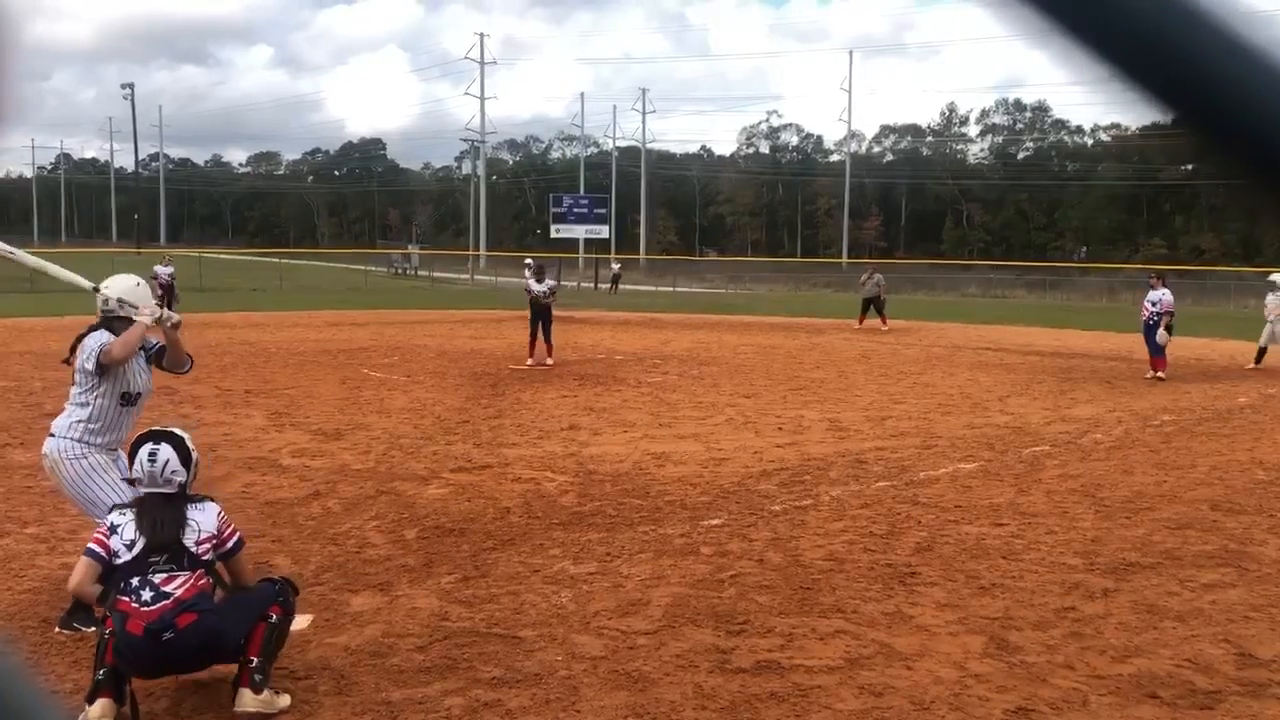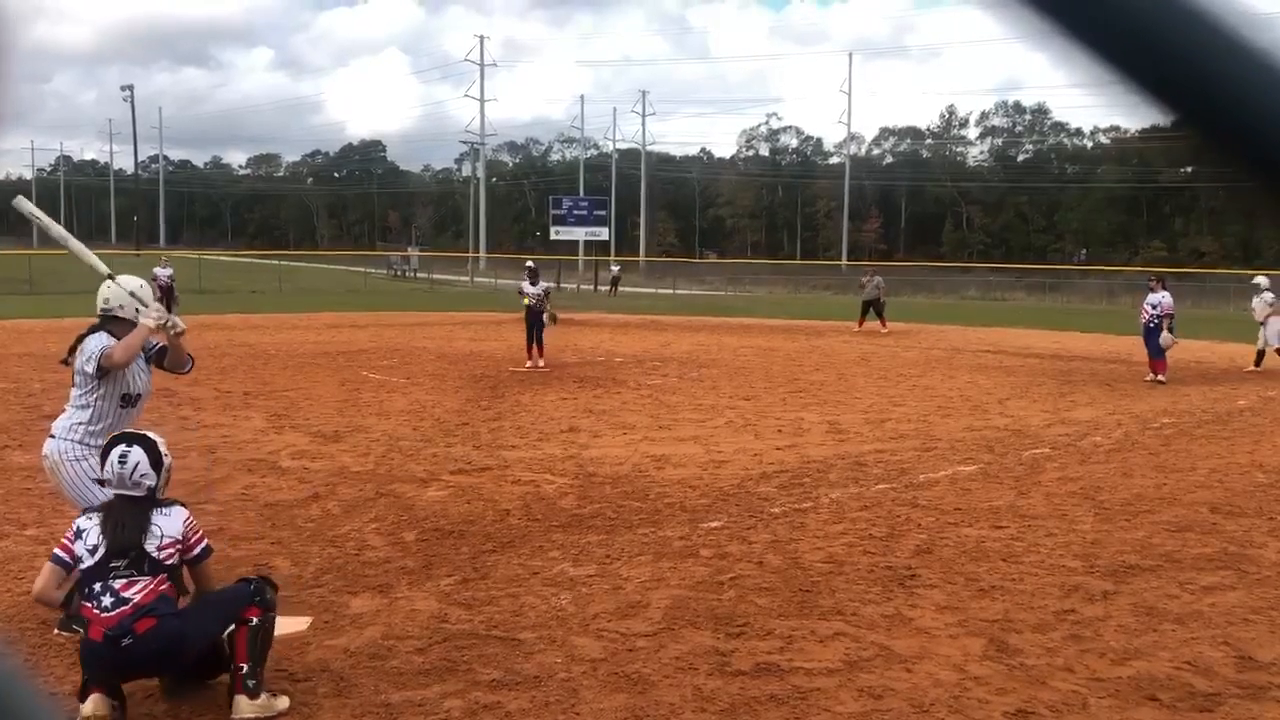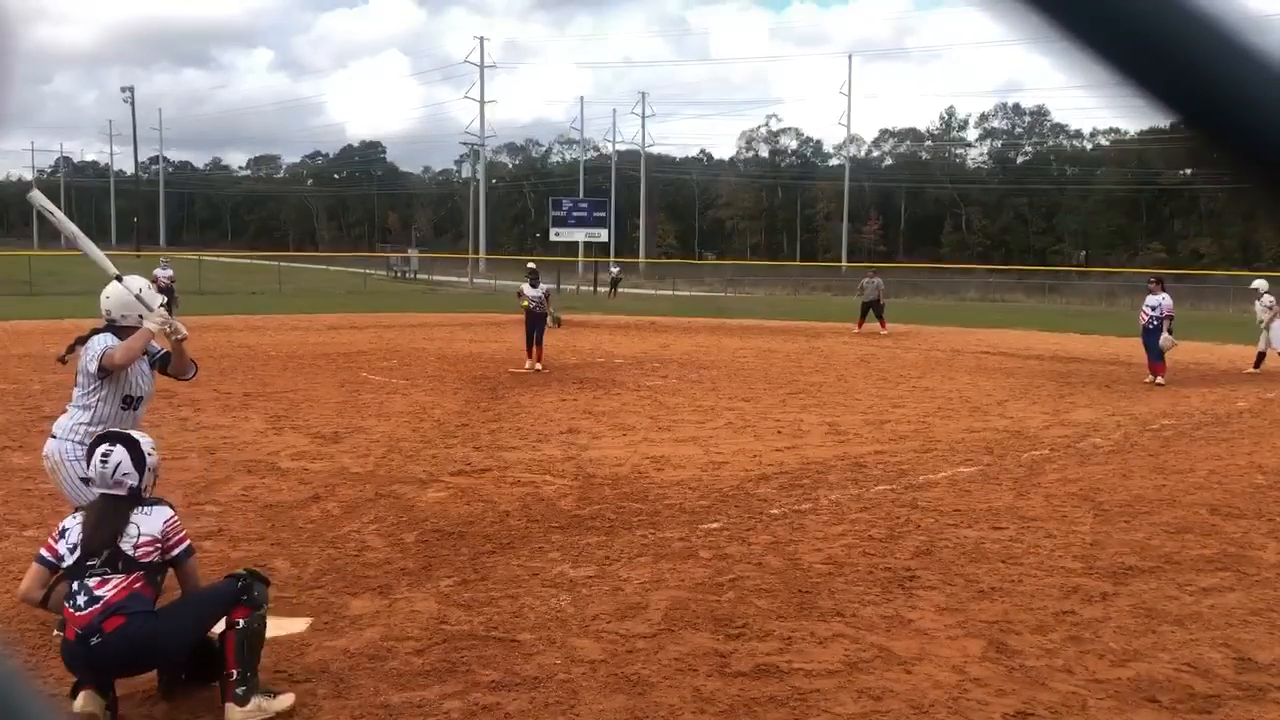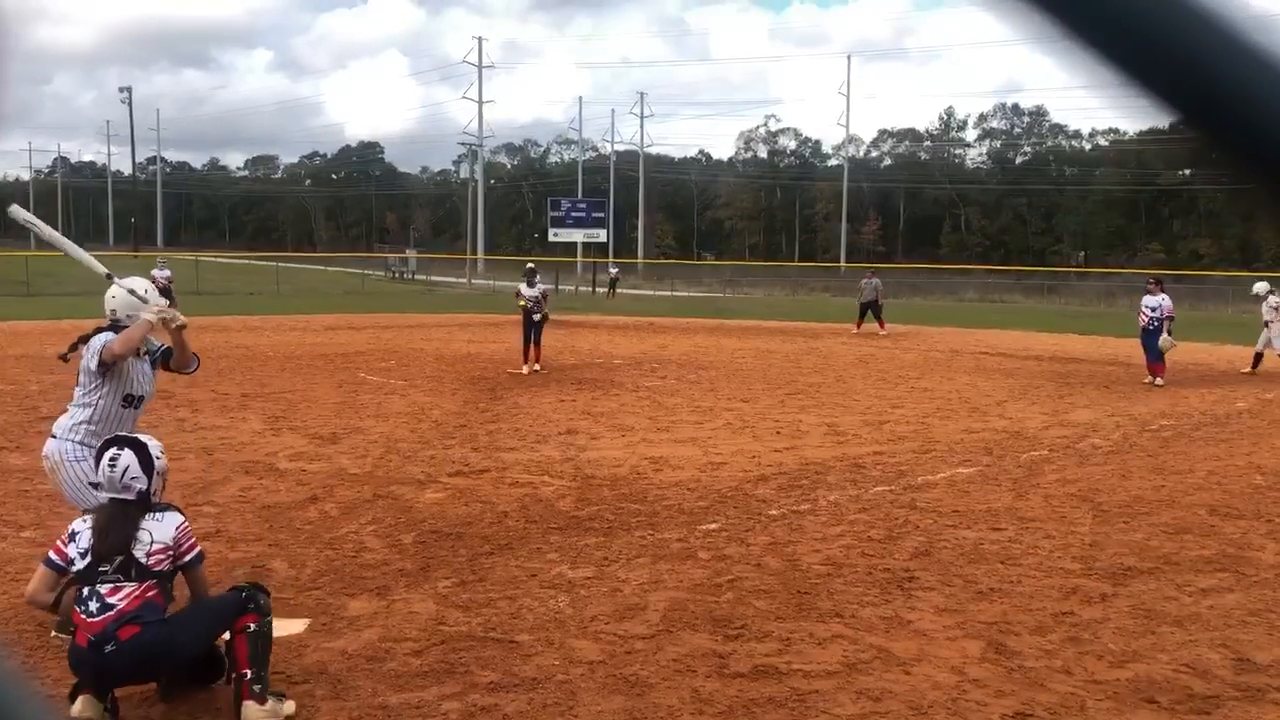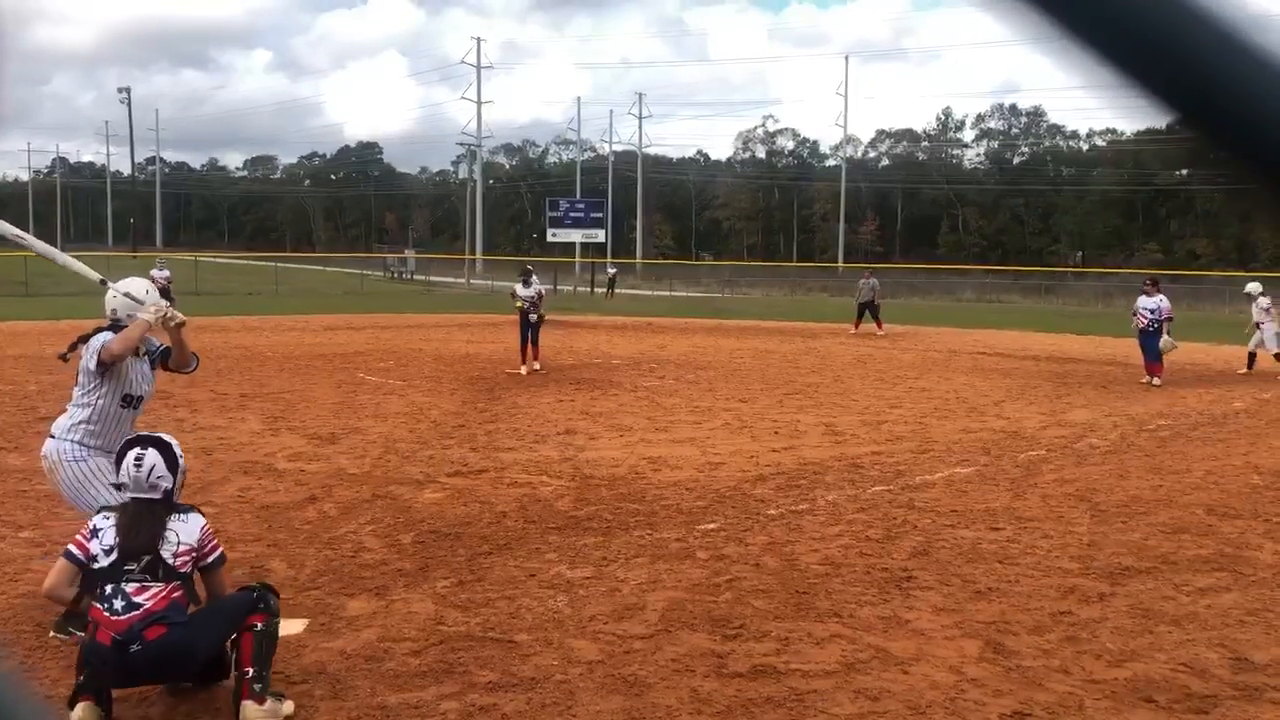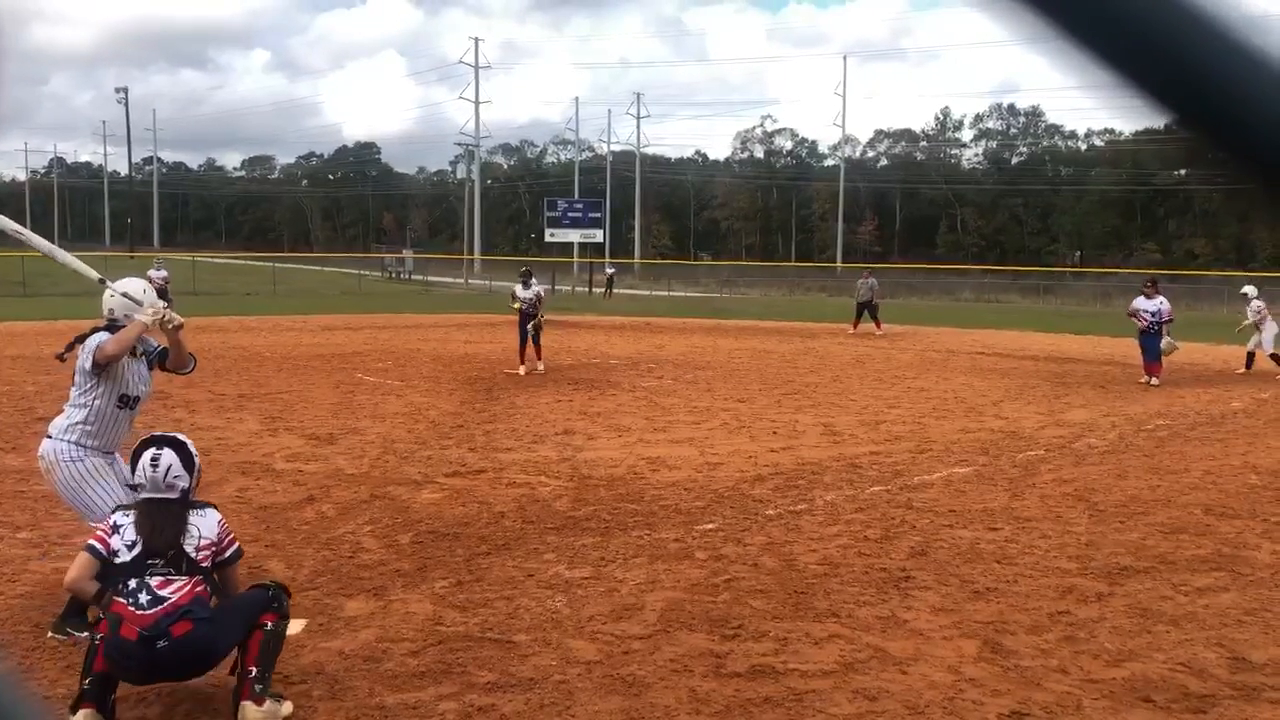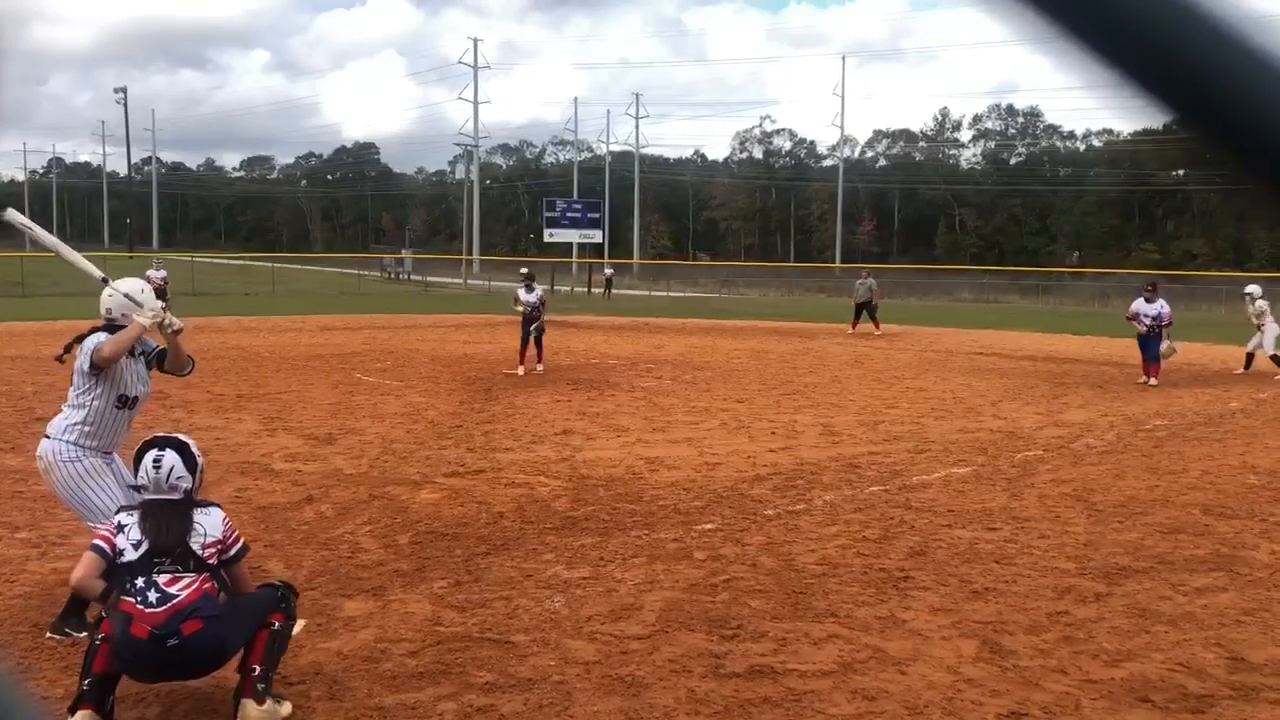
dt=0.3s
person 1, frame 1
left shoulder: (141, 343)
right shoulder: (97, 341)
left elbow: (180, 364)
right elbow: (117, 354)
left wrist: (170, 333)
right wrist: (144, 321)
left hip: (104, 449)
right hip: (73, 449)
right ankle: (78, 614)
person 1, frame 2
left shoulder: (138, 341)
right shoulder: (97, 344)
left elbow: (180, 364)
right elbow: (119, 358)
left wrist: (173, 338)
right wrist: (147, 326)
left hip: (105, 449)
right hip: (70, 464)
right ankle: (80, 613)
person 1, frame 3
left shoulder: (145, 348)
right shoulder: (101, 343)
left elbow: (184, 372)
right elbow: (119, 360)
left wrist: (176, 341)
right wrist: (152, 328)
right hip: (73, 450)
person 1, frame 4
left shoulder: (147, 347)
right shoulder: (104, 342)
left elbow: (186, 365)
right elbow: (117, 352)
left wrist: (176, 332)
right wrist: (150, 318)
right hip: (74, 452)
person 1, frame 5
left shoulder: (146, 347)
right shoulder: (101, 343)
left elbow: (185, 364)
right elbow: (116, 351)
left wrist: (175, 332)
right wrist: (148, 320)
left hip: (105, 452)
right hip: (72, 451)
right ankle: (75, 616)
person 1, frame 6
left shoulder: (143, 347)
right shoulder: (99, 342)
left elbow: (183, 365)
right elbow: (111, 352)
left wrist: (173, 334)
right wrist: (144, 322)
left hip: (102, 453)
right hip: (69, 452)
right ankle: (71, 619)
person 1, frame 7
left shoulder: (141, 347)
right shoulder: (96, 343)
left elbow: (181, 367)
right elbow: (108, 354)
left wrist: (172, 336)
right wrist: (142, 323)
left hip: (100, 453)
right hip: (67, 451)
right ankle: (69, 618)
person 2, frame 1
left shoulder: (116, 520)
right shoulder: (208, 512)
left elbow: (78, 586)
right elbow: (244, 584)
left wrist: (118, 602)
left hip: (136, 656)
right hip: (198, 643)
right knee: (278, 591)
right ankle: (252, 688)
person 2, frame 2
left shoulder: (84, 523)
right shoulder: (176, 517)
left elbow: (42, 591)
right elbow: (208, 591)
left wrist: (93, 610)
left hip: (99, 658)
right hip: (163, 646)
right knee: (257, 591)
left ankle: (98, 694)
right ankle: (248, 694)
person 2, frame 3
left shoulder: (71, 523)
right shoulder: (160, 516)
left elbow: (28, 591)
right elbow: (193, 591)
left hip: (79, 658)
right hip: (137, 645)
right knee: (245, 587)
left ankle: (93, 690)
person 2, frame 4
left shoulder: (81, 526)
right shoulder: (170, 521)
left elbow: (36, 594)
right elbow: (202, 597)
left wrist: (84, 612)
left hip: (89, 662)
right hip: (148, 655)
right knee: (249, 599)
left ankle: (89, 695)
person 2, frame 5
left shoulder: (100, 523)
right shoulder: (192, 523)
left elbow: (53, 588)
right elbow: (219, 598)
left wrist: (99, 607)
left hip: (107, 663)
right hip: (169, 655)
right knee: (259, 599)
person 2, frame 6
left shoulder: (118, 521)
right shoulder: (209, 519)
left elbow: (75, 581)
right elbow: (234, 594)
left wrist: (120, 603)
left hip: (127, 660)
right hip: (192, 651)
right knee: (271, 597)
person 2, frame 7
left shoulder: (122, 522)
right shoulder: (214, 518)
left elbow: (81, 580)
right elbow: (244, 591)
left wrist: (127, 604)
left hip: (136, 658)
right hip: (201, 649)
left knee: (112, 616)
right knee: (278, 597)
